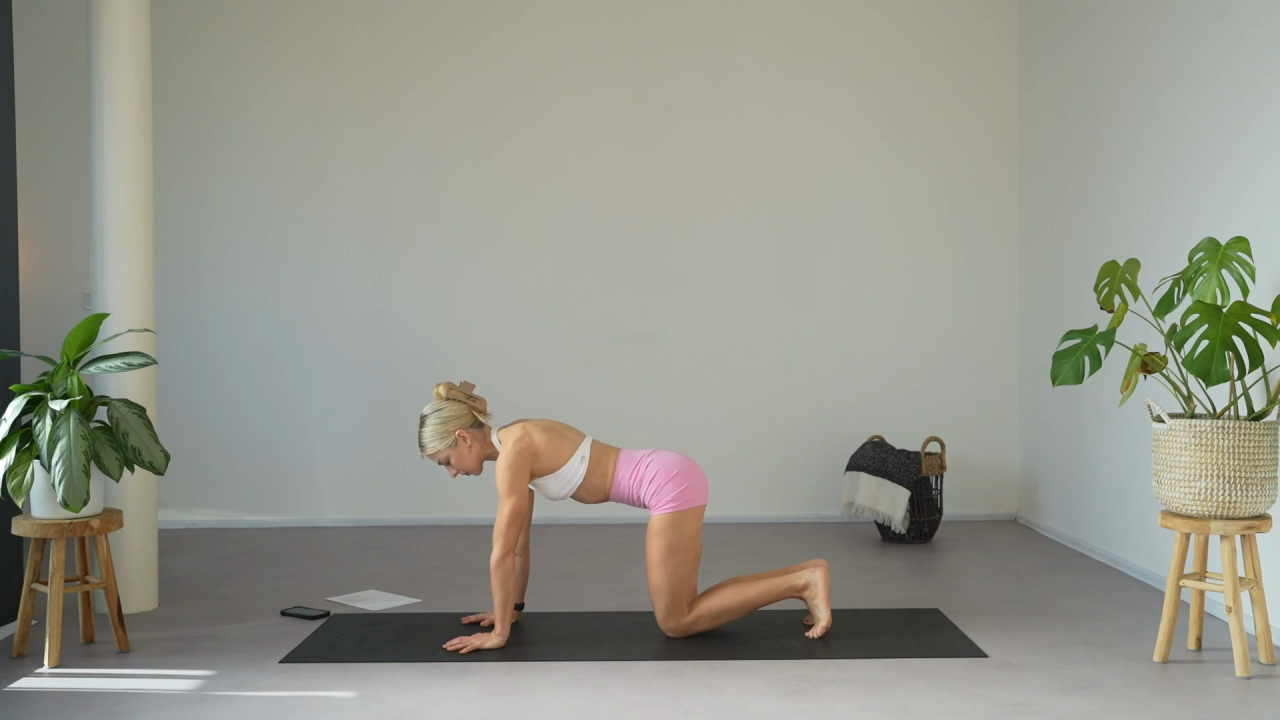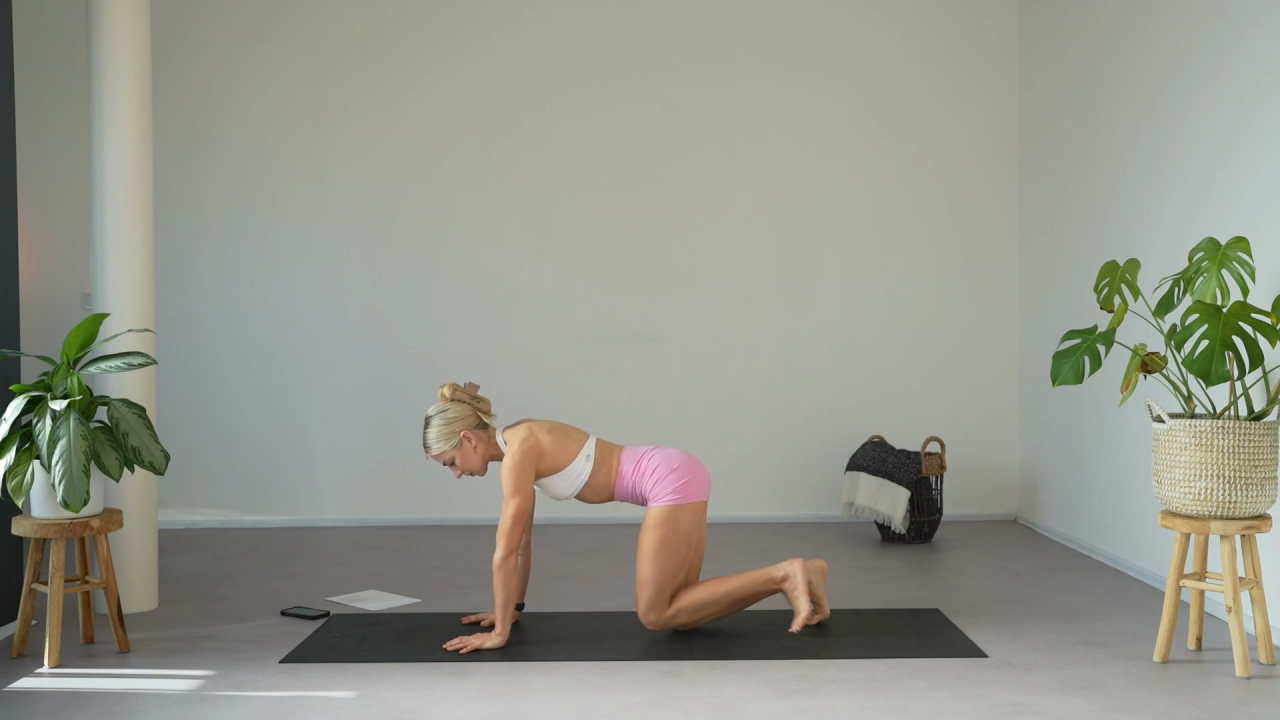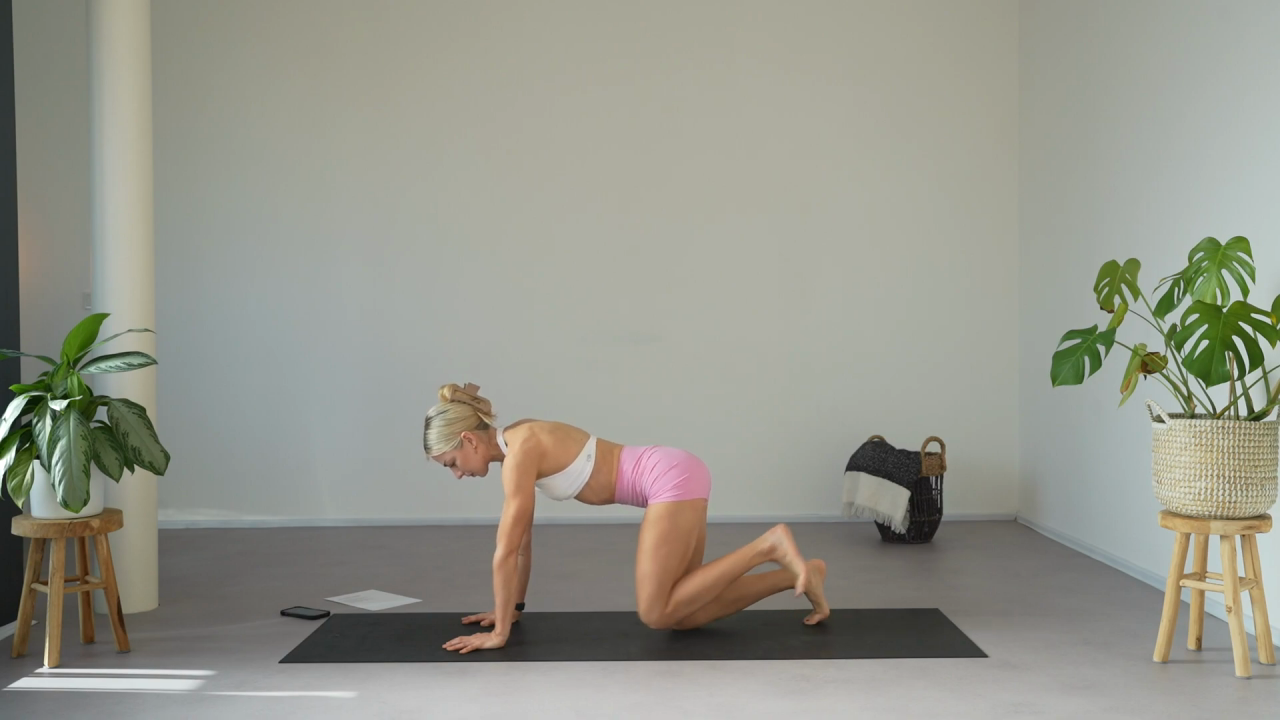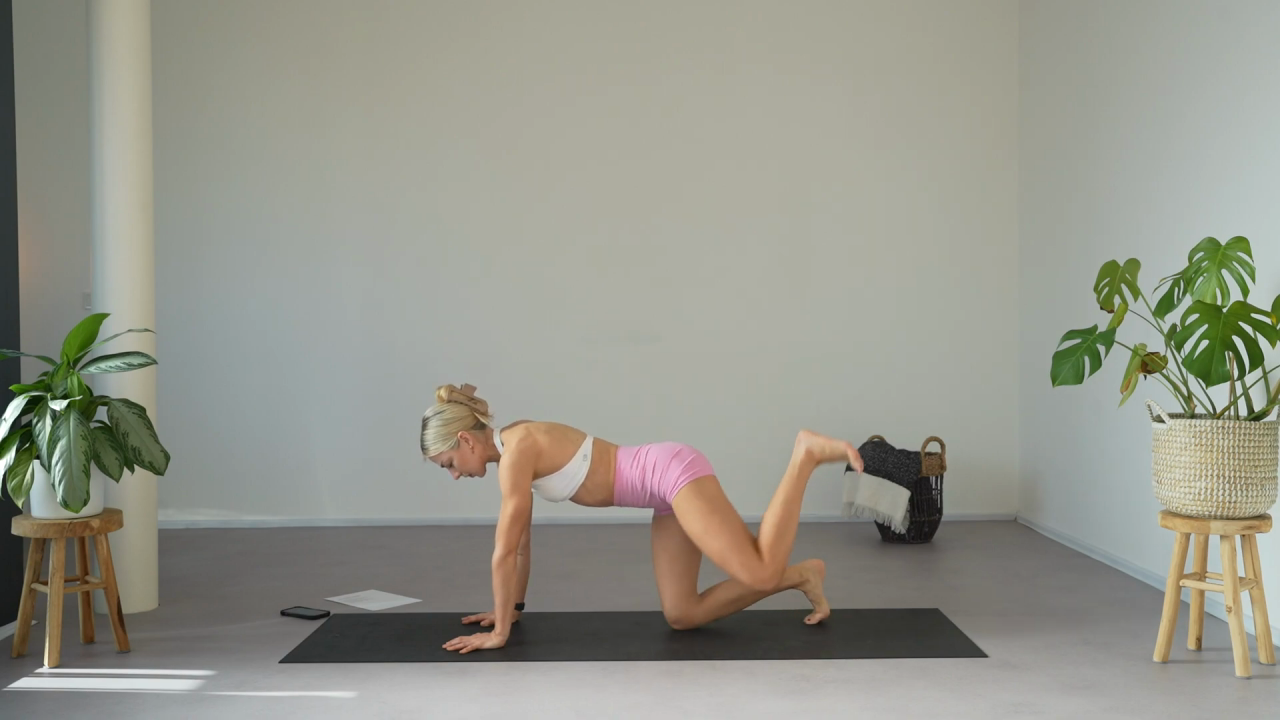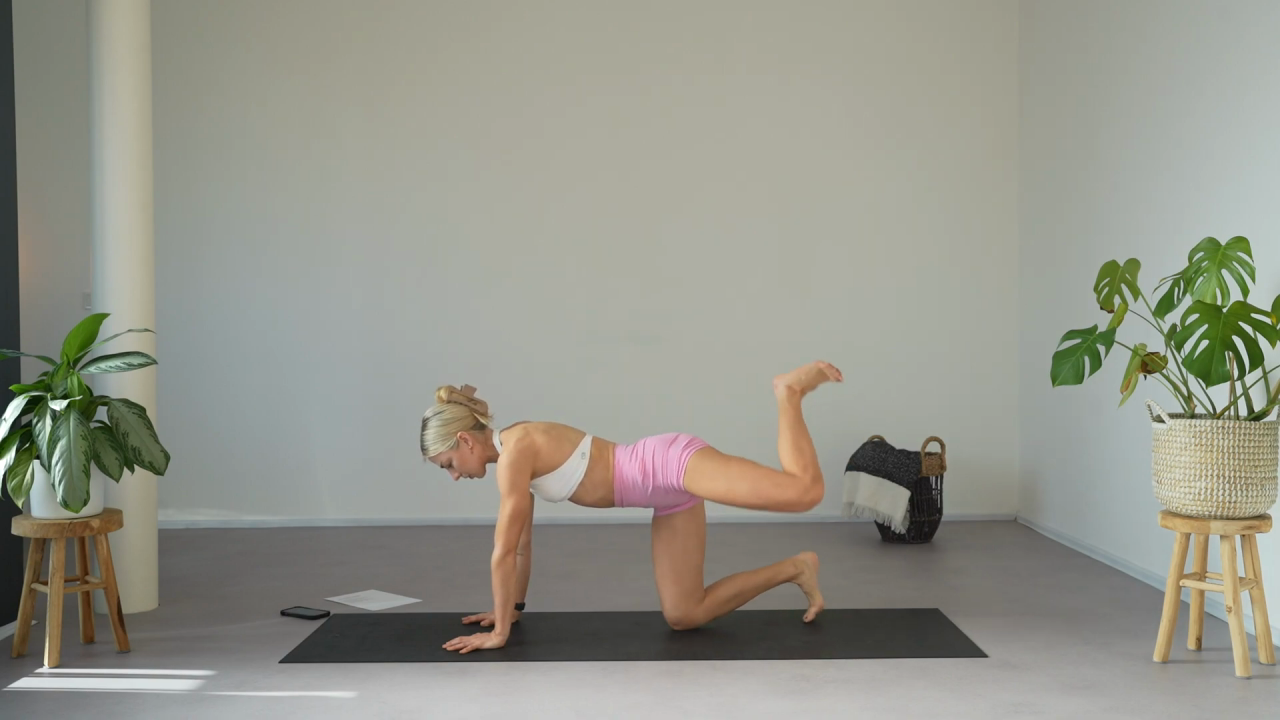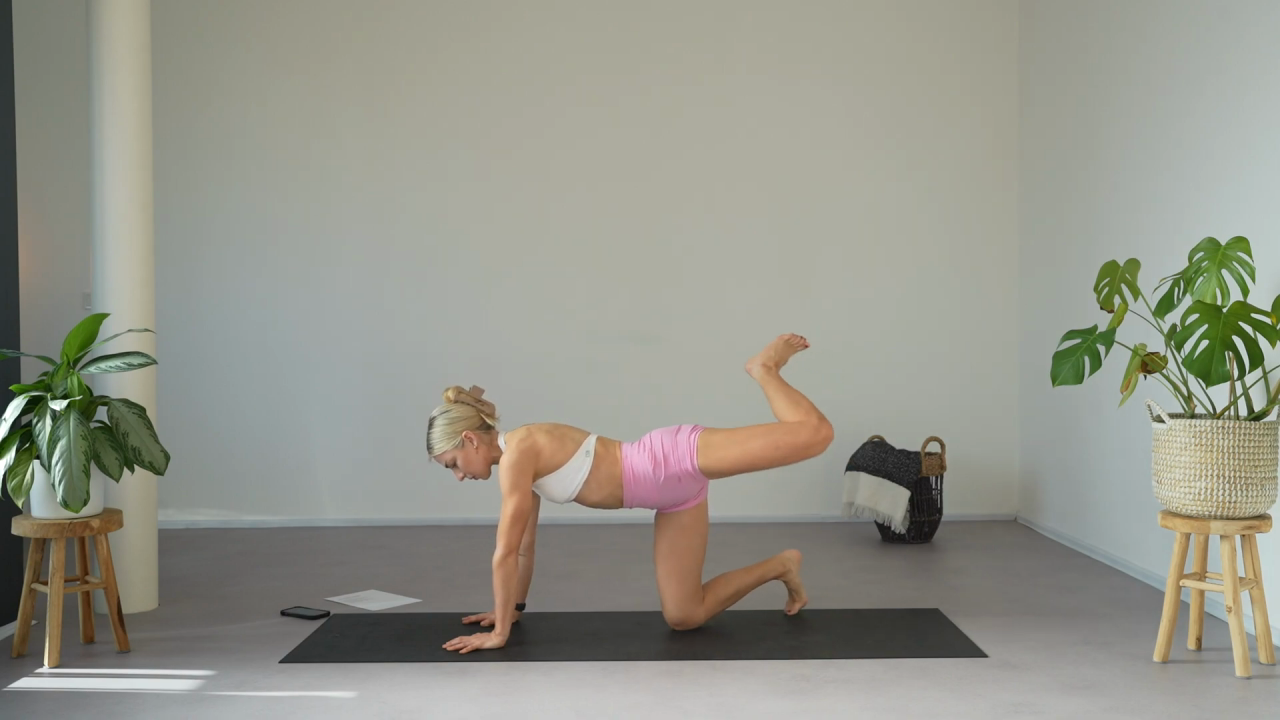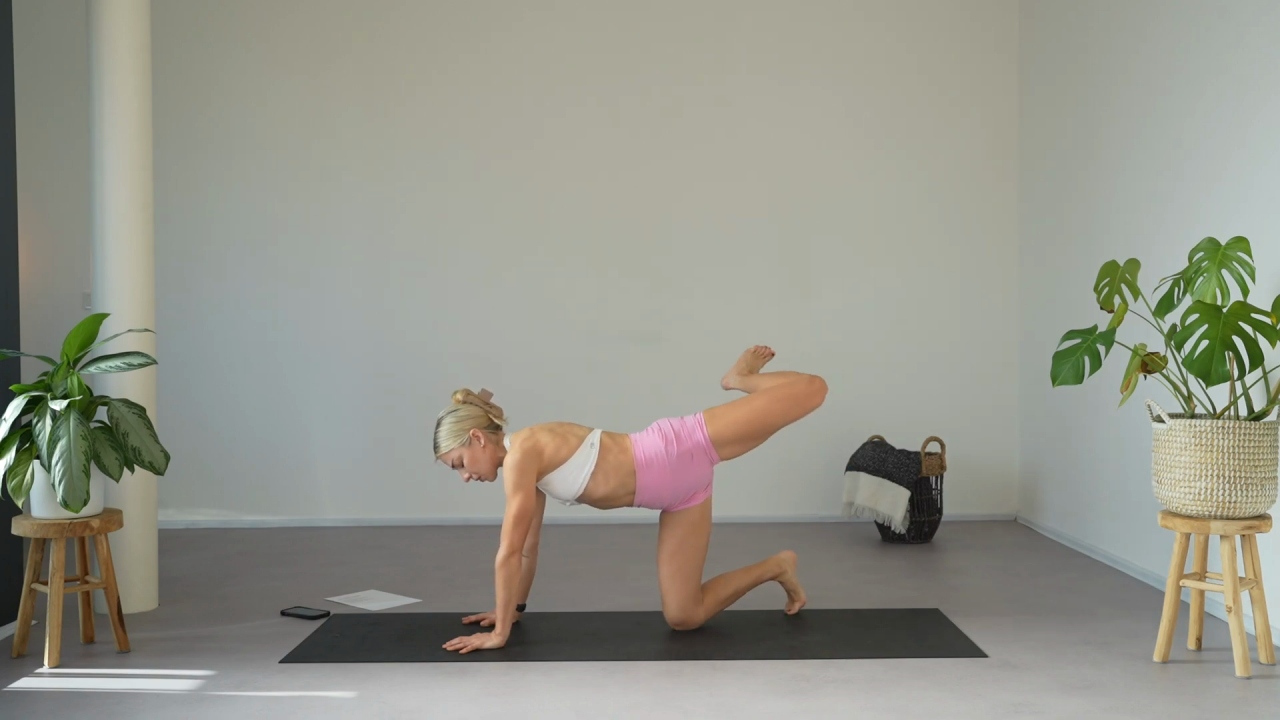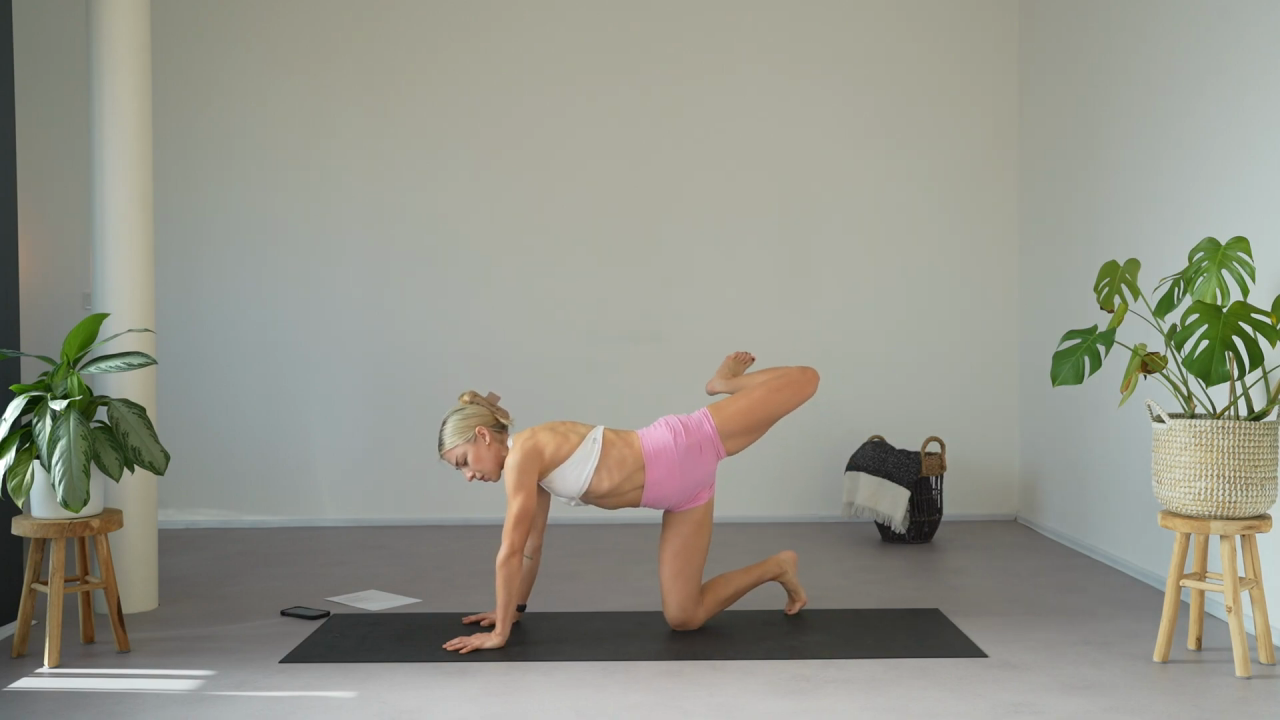
dt=0.4s
person 1, frame 1
left shoulder: (511, 451)
right shoulder: (518, 443)
left elbow: (503, 550)
right elbow: (520, 540)
left wrist: (500, 631)
right wrist: (512, 608)
left hip: (669, 483)
right hip: (671, 480)
left knee: (675, 623)
right knee: (678, 613)
left ankle: (803, 582)
right ankle: (802, 574)
person 1, frame 2
left shoulder: (517, 452)
right shoulder: (519, 443)
left elbow: (506, 551)
right elbow: (522, 541)
left wrist: (499, 631)
right wrist: (512, 607)
left hip: (671, 479)
right hip: (676, 478)
left knee: (655, 616)
right knee: (675, 613)
left ankle: (781, 575)
right ankle: (799, 575)
person 1, frame 3
left shoulder: (519, 452)
right shoulder: (518, 445)
left elbow: (507, 550)
right elbow: (521, 542)
left wrist: (500, 631)
right wrist: (512, 608)
left hip: (672, 478)
right hip: (674, 479)
left knee: (656, 615)
right knee: (682, 616)
left ankle: (768, 546)
right ankle: (794, 576)
person 1, frame 4
left shoulder: (515, 453)
right shoulder: (517, 448)
left elbow: (505, 551)
right elbow: (521, 543)
left wrist: (499, 631)
right wrist: (511, 608)
left hip: (673, 470)
right hip: (667, 483)
left knee: (757, 576)
right knee: (683, 616)
left ankle: (805, 453)
right ankle: (801, 574)
person 1, frame 5
left shoulder: (513, 453)
right shoulder: (516, 452)
left elbow: (503, 551)
right elbow: (522, 543)
left wrist: (500, 631)
right wrist: (513, 608)
left hip: (672, 461)
right hip: (668, 485)
left knee: (804, 491)
right knee: (684, 616)
left ankle: (788, 389)
right ankle: (794, 569)
person 1, frame 6
left shoulder: (516, 454)
right shoulder: (523, 458)
left elbow: (506, 552)
right elbow: (525, 546)
left wrist: (499, 632)
right wrist: (512, 609)
left hip: (678, 456)
right hip: (673, 491)
left knee: (815, 434)
right knee: (684, 617)
left ankle: (762, 369)
right ankle: (780, 567)
person 1, frame 7
left shoulder: (520, 453)
right shoulder: (529, 466)
left elbow: (509, 552)
right elbow: (528, 547)
left wrist: (500, 632)
right wrist: (512, 609)
left hip: (682, 451)
right hip: (678, 488)
left knee: (811, 390)
right knee: (684, 616)
right ankle: (776, 568)
person 1, frame 8
left shoulder: (523, 452)
right shoulder: (534, 469)
left elbow: (510, 552)
right elbow: (530, 548)
left wrist: (499, 633)
right wrist: (513, 609)
left hip: (686, 449)
right hip: (681, 487)
left knee: (804, 379)
right knee: (684, 618)
right ankle: (777, 567)
